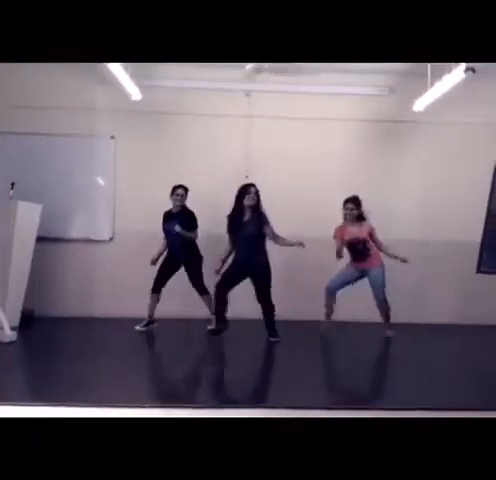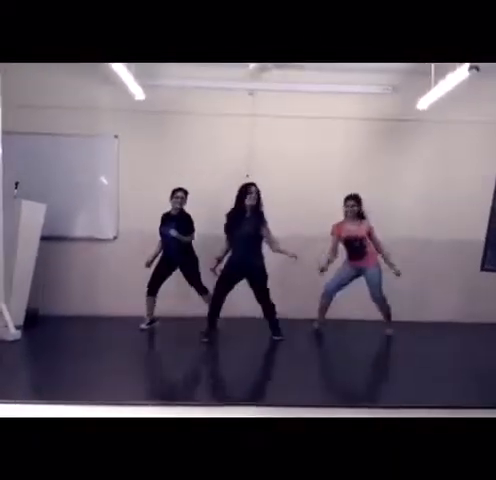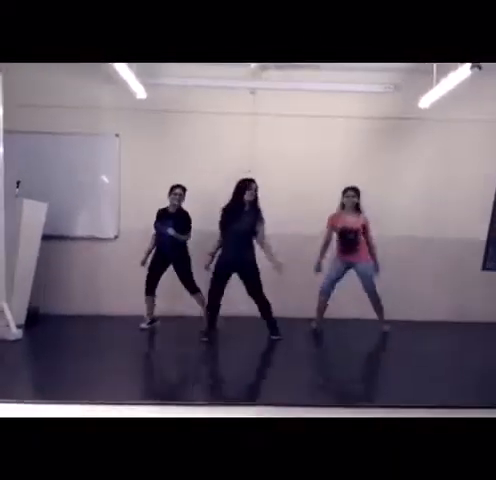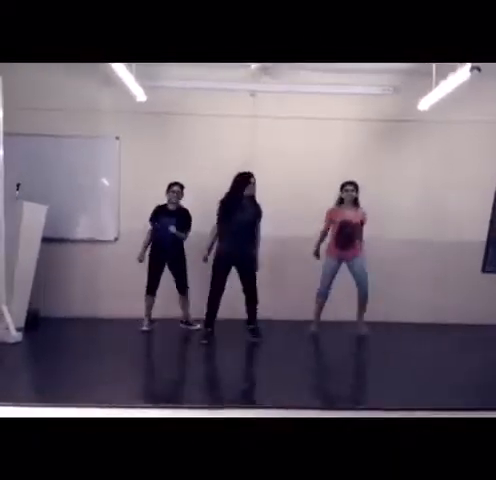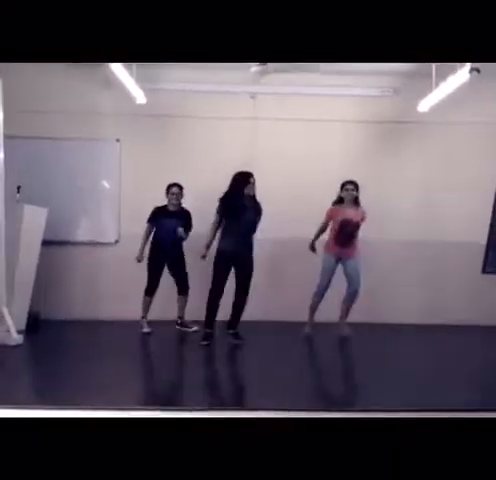
dt=0.1s
person 1, frame 1
left shoulder: (260, 217)
right shoulder: (234, 218)
left elbow: (274, 237)
right elbow: (232, 243)
left wrist: (293, 243)
right wrist: (223, 261)
left hip: (259, 264)
right hip: (240, 263)
left knee: (264, 298)
right knee: (220, 289)
left ankle: (271, 328)
right ankle: (221, 323)
person 1, frame 2
left shoulder: (258, 217)
right shoulder: (233, 216)
left elbow: (269, 240)
right elbow: (229, 242)
left wrist: (286, 252)
right wrist: (218, 260)
left hip: (254, 265)
right hip: (234, 263)
left knee: (263, 298)
right knee: (218, 294)
left ankle: (274, 327)
right ankle: (211, 328)
person 1, frame 3
left shoulder: (255, 213)
right shoulder: (228, 210)
left elbow: (261, 239)
right elbow: (222, 236)
left wrist: (272, 258)
right wrist: (211, 255)
left hip: (247, 260)
right hip: (226, 259)
left knee: (257, 294)
right knee: (214, 292)
left ankle: (272, 325)
right ankle: (210, 327)
person 1, frame 4
left shoulder: (254, 208)
right shoulder: (227, 204)
left elbow: (256, 233)
right elbow: (218, 228)
left wrist: (255, 258)
right wrist: (208, 249)
left hip: (245, 255)
right hip: (224, 253)
left knee: (250, 290)
right knee: (216, 291)
left ankle: (252, 325)
right ankle: (209, 329)
person 1, frame 5
left shoulder: (255, 207)
right shoulder: (227, 203)
left elbow: (251, 230)
right elbow: (216, 225)
right wrist: (207, 247)
left hip: (245, 254)
right hip: (225, 252)
left knee: (242, 292)
right knee: (216, 290)
left ankle: (232, 328)
right ankle: (208, 330)
person 2, frame 1
left shoulder: (367, 227)
right shoulder: (339, 231)
left elbow: (380, 246)
right elbow: (339, 252)
left wrist: (396, 257)
right wrist: (338, 253)
left hip: (374, 266)
right hip: (355, 267)
left knee: (380, 299)
right knee: (330, 287)
left ankle: (388, 326)
right ankle: (328, 320)
person 2, frame 2
left shoulder: (366, 225)
right shoulder: (337, 227)
left elbow: (378, 246)
right elbow: (333, 251)
left wrist: (391, 265)
right wrist: (326, 263)
left hip: (370, 265)
right hip: (350, 265)
left knee: (378, 297)
right knee: (328, 290)
left ankle: (388, 324)
right ankle: (319, 322)
person 2, frame 3
left shoulder: (362, 219)
right shoulder: (334, 218)
left elbow: (369, 241)
right elbow: (327, 241)
left wrist: (376, 262)
right wrist: (319, 260)
left hip: (361, 259)
right hip: (341, 259)
left knee: (371, 291)
right knee: (325, 288)
left ankle: (382, 320)
right ankle: (318, 320)
person 2, frame 4
left shoulder: (361, 213)
right shoulder: (333, 211)
left elbow: (359, 236)
right elbow: (324, 231)
left wrist: (362, 256)
right wrist: (317, 248)
left hip: (354, 254)
right hip: (334, 254)
left knee: (363, 287)
right knee: (324, 288)
left ankle: (360, 321)
right ankle: (316, 322)
person 2, frame 5
left shoulder: (361, 212)
right shoulder: (335, 209)
right elbow: (323, 227)
right wrist: (313, 242)
left hip: (350, 254)
right hip: (332, 252)
left knee: (354, 288)
right knee: (323, 286)
left ankle: (342, 322)
right ankle: (310, 322)
person 3, frame 1
left shoulder: (188, 214)
right shoulder: (167, 215)
left elbow: (194, 236)
right elbow: (167, 239)
left wrist: (182, 232)
right wrist: (157, 256)
left hip: (190, 255)
right hip: (173, 256)
left knee: (199, 286)
right knee: (157, 284)
right ankle: (150, 319)
person 3, frame 2
left shoulder: (185, 217)
right shoulder: (165, 217)
left elbow: (190, 239)
right elbow: (163, 240)
left wrist: (177, 236)
right wrist: (153, 257)
left hip: (186, 258)
right hip: (168, 257)
left knee: (198, 286)
right knee: (152, 286)
right ankle: (150, 318)
person 3, frame 3
left shoulder: (183, 216)
right shoulder: (161, 213)
left elbow: (186, 238)
right elbow: (155, 236)
left wrist: (174, 234)
right wrist: (146, 254)
left hip: (179, 255)
right hip: (161, 255)
left knee: (190, 285)
right knee: (150, 284)
right ankle: (150, 317)
person 3, frame 4
left shoulder: (184, 213)
right shoulder: (158, 210)
left elbow: (185, 236)
right elbow: (151, 232)
left wrist: (175, 232)
right wrist: (142, 250)
left hip: (176, 254)
right hip: (157, 252)
left knee: (182, 285)
right knee: (152, 285)
left ankle: (186, 319)
right ankle: (147, 319)
person 3, frame 5
left shoulder: (185, 214)
right shoulder: (158, 211)
left elbow: (186, 236)
right elbow: (148, 231)
left wrist: (183, 234)
right wrist: (141, 251)
left hip: (175, 254)
right hip: (157, 254)
left knee: (183, 285)
right knee: (151, 286)
left ankle: (180, 320)
right ankle: (143, 319)
